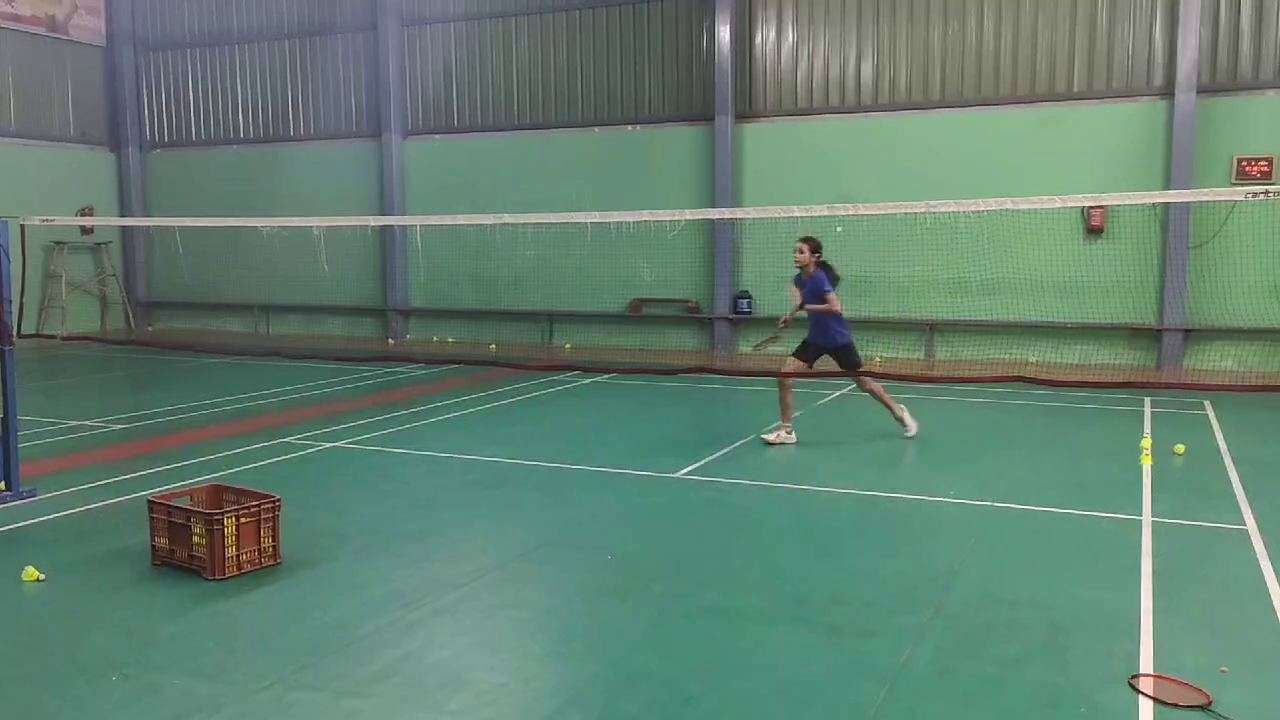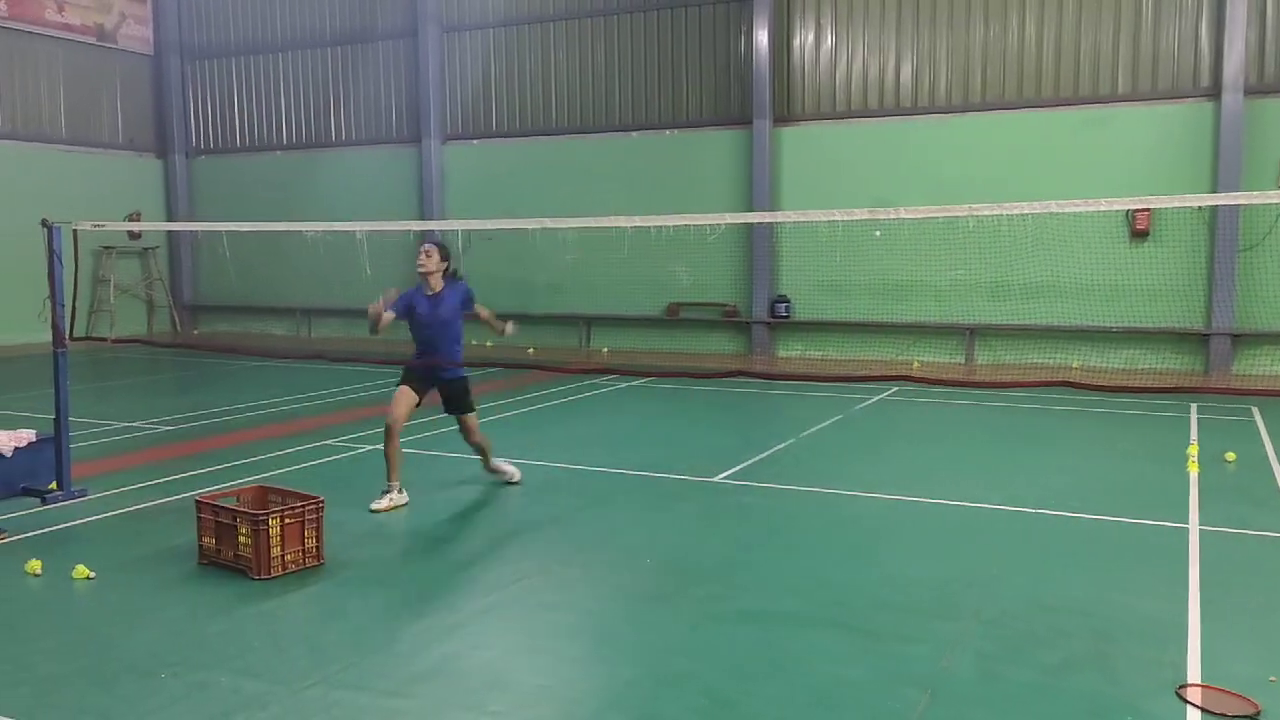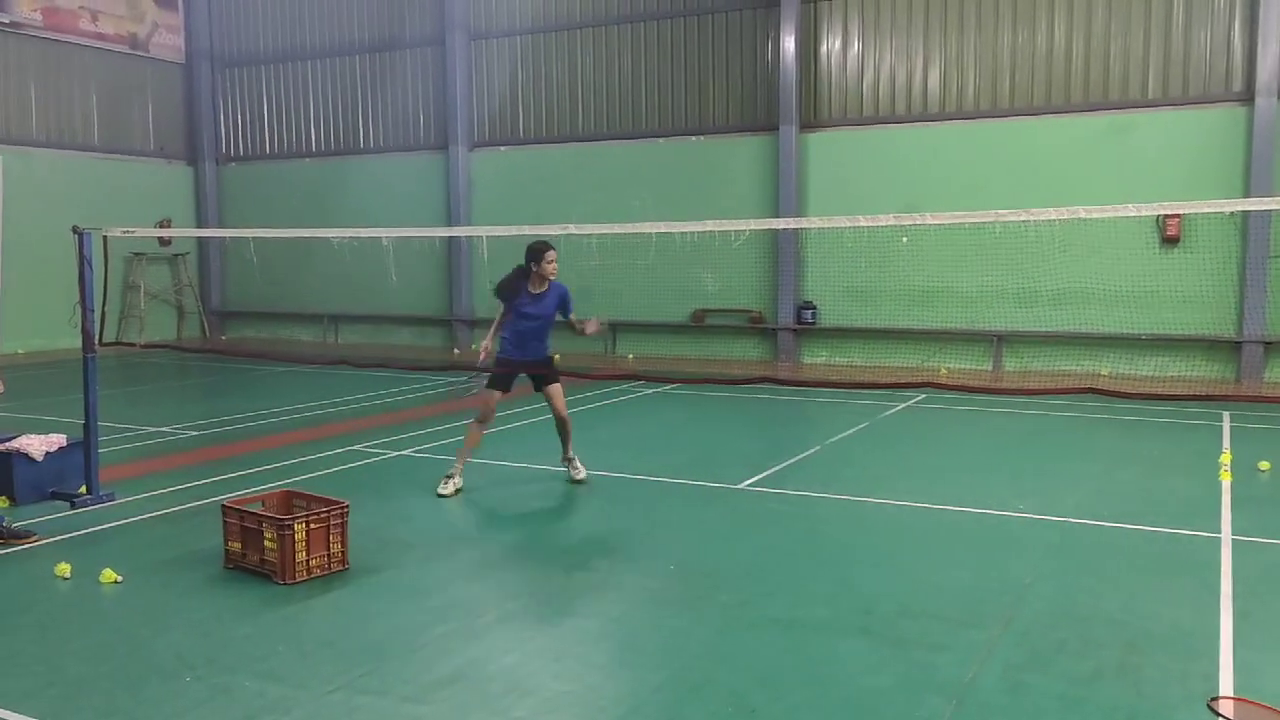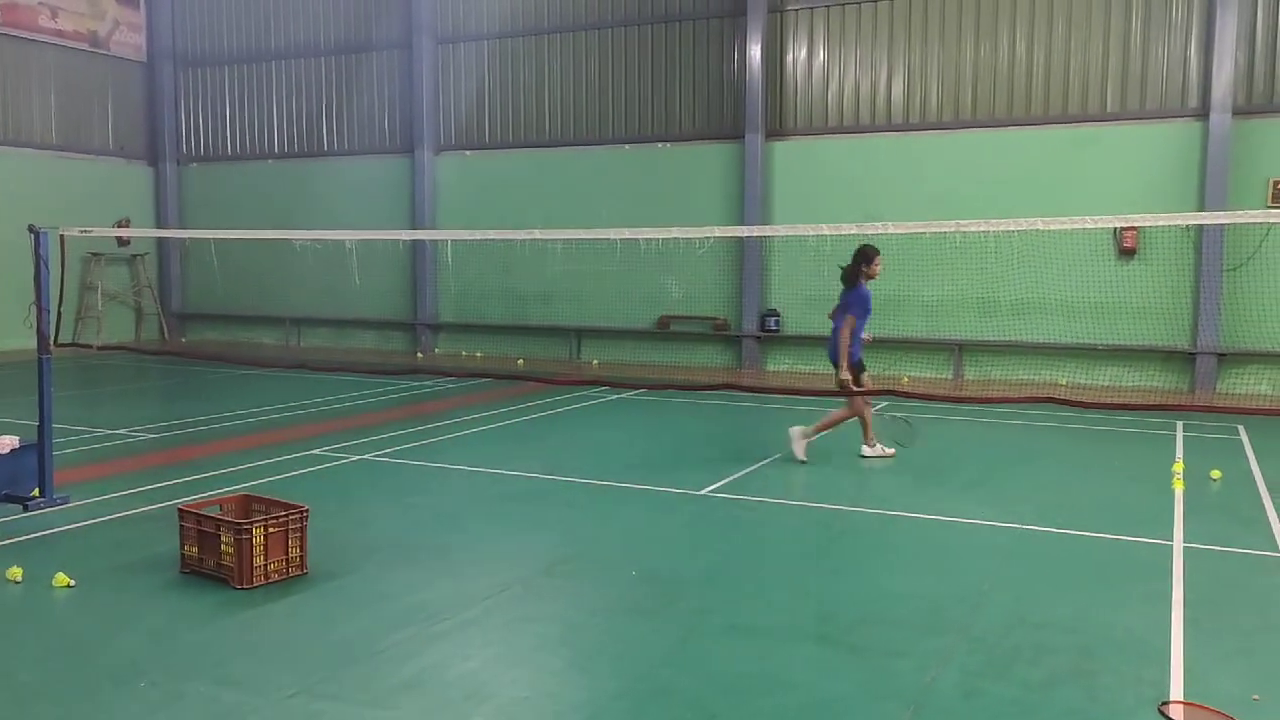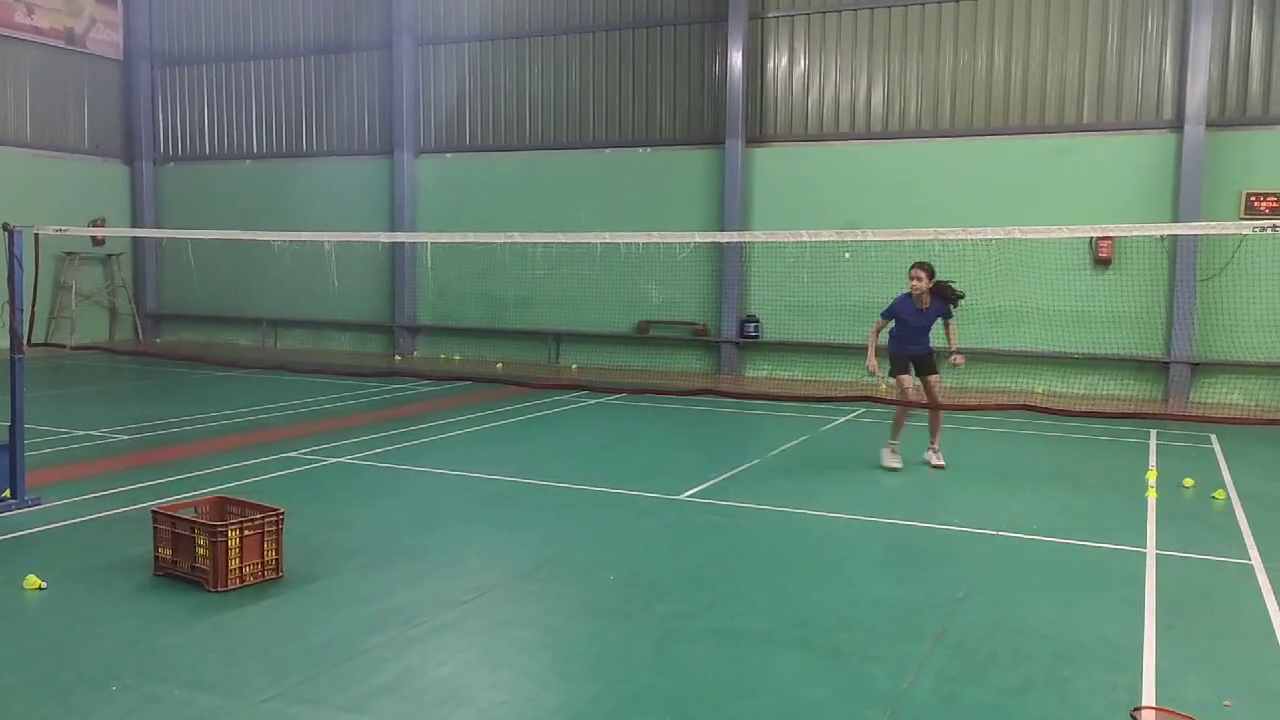
dt=1s
person 1, frame 1
left shoulder: (818, 277)
right shoulder: (800, 279)
left elbow: (835, 308)
left wrist: (804, 305)
right wrist: (790, 315)
left hip: (837, 339)
right hip: (815, 338)
left knee: (865, 386)
right knee: (784, 377)
left ankle: (899, 412)
right ankle: (786, 430)
person 1, frame 2
left shoulder: (459, 291)
right shoulder: (409, 298)
left elbow: (477, 311)
right elbow: (376, 328)
left wrist: (500, 326)
right wrist: (376, 315)
left hip: (453, 373)
right hip: (420, 370)
left knee: (474, 438)
right knee: (393, 422)
left ankle: (490, 462)
right ankle: (393, 489)
person 1, frame 3
left shoulder: (559, 291)
right shoulder: (515, 289)
left elbow: (572, 323)
left wrist: (585, 328)
right wrist: (489, 338)
left hip: (540, 359)
right hip: (508, 357)
left knee: (561, 413)
right knee: (484, 417)
left ankle: (569, 457)
right ankle: (455, 473)
person 1, frame 4
left shoulder: (854, 288)
right shoulder: (861, 294)
left elbow: (834, 315)
right elbow: (844, 333)
right wrist: (843, 368)
left hip: (849, 350)
right hip: (846, 353)
left knee: (862, 397)
right knee: (855, 408)
left ankle: (870, 444)
right ankle: (803, 434)
person 1, frame 5
left shoulder: (941, 303)
right shoulder: (901, 303)
left elbow: (949, 326)
right elbow: (876, 329)
left wrist: (954, 351)
right wrist: (871, 356)
left hip: (923, 351)
right hip: (900, 351)
left knee: (935, 401)
right knee: (907, 396)
left ankle: (933, 449)
right ankle: (892, 447)
